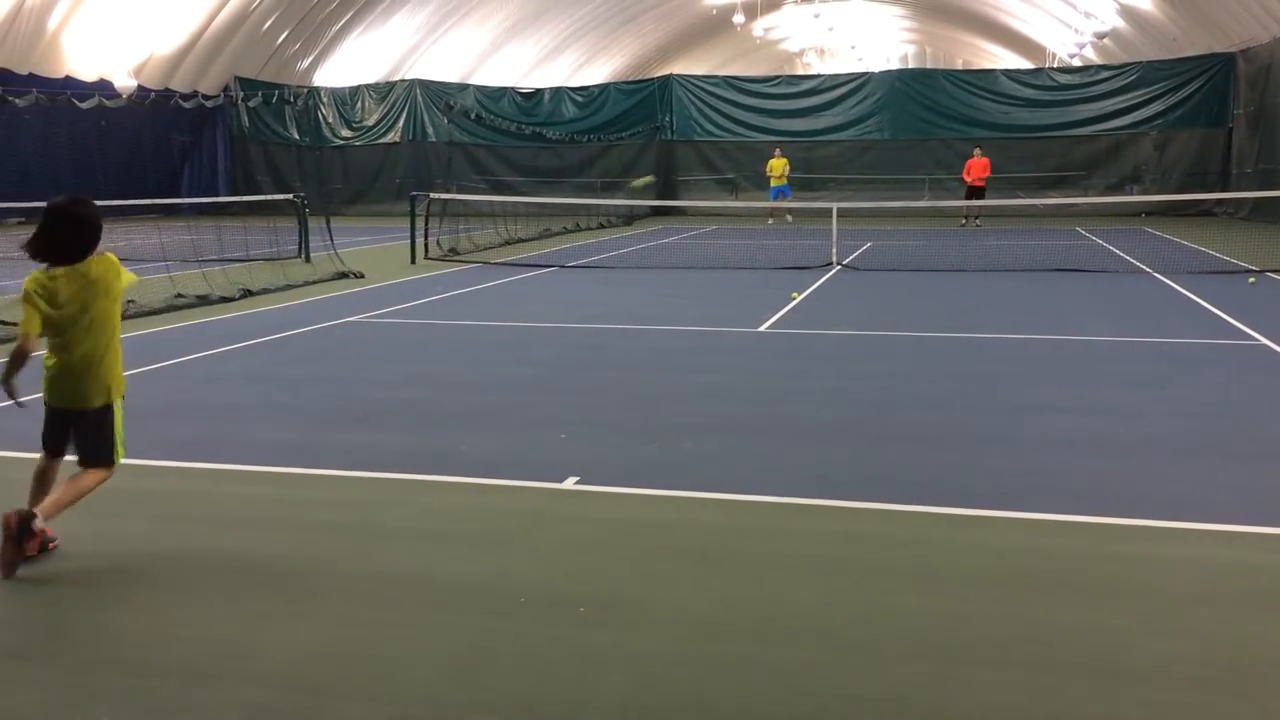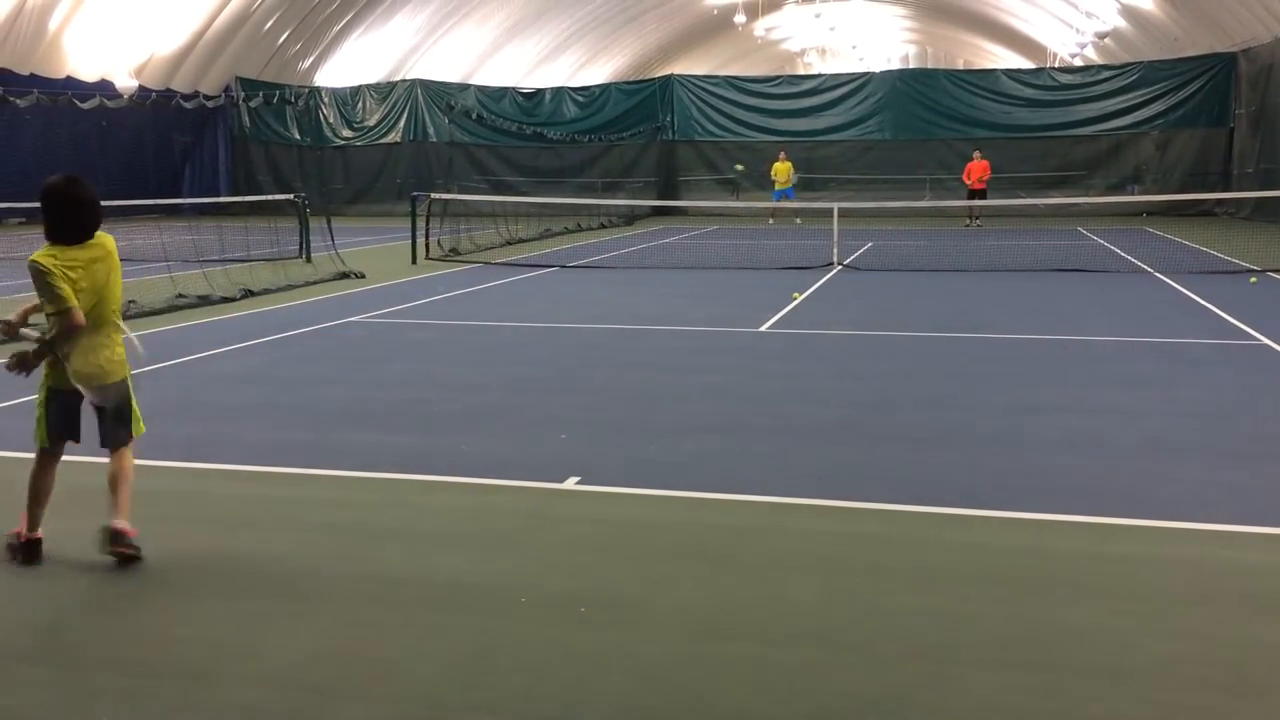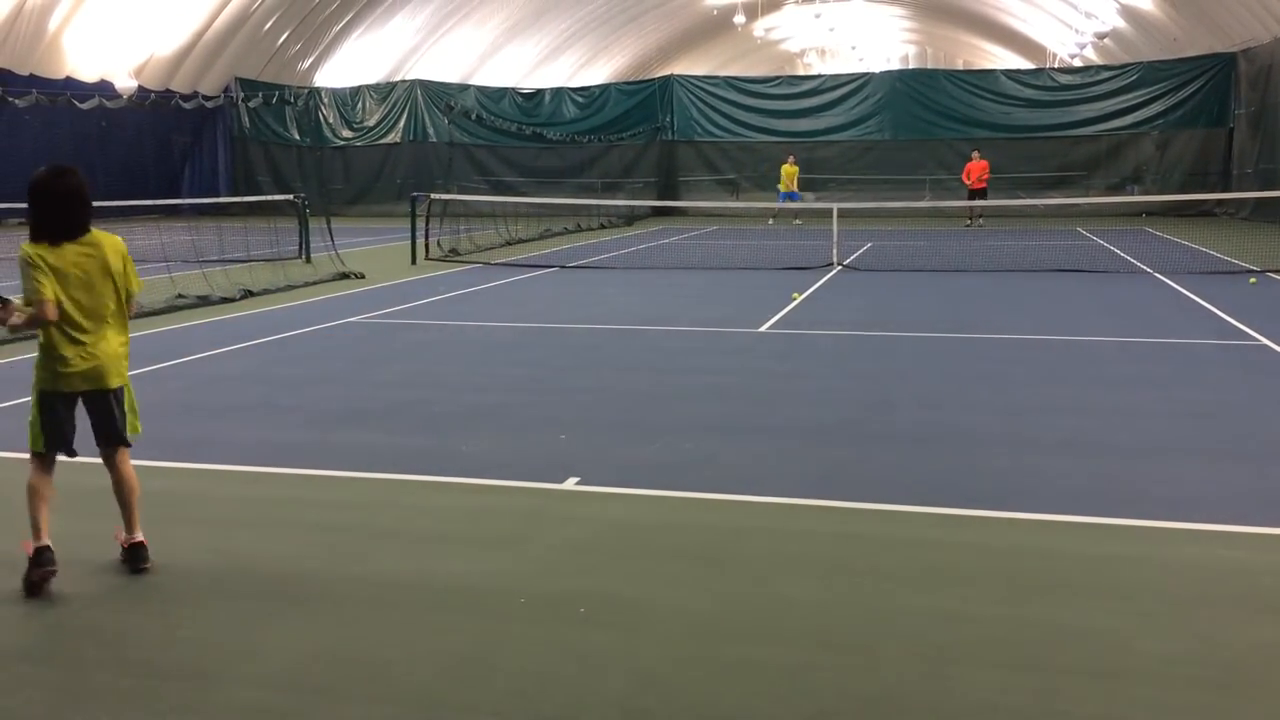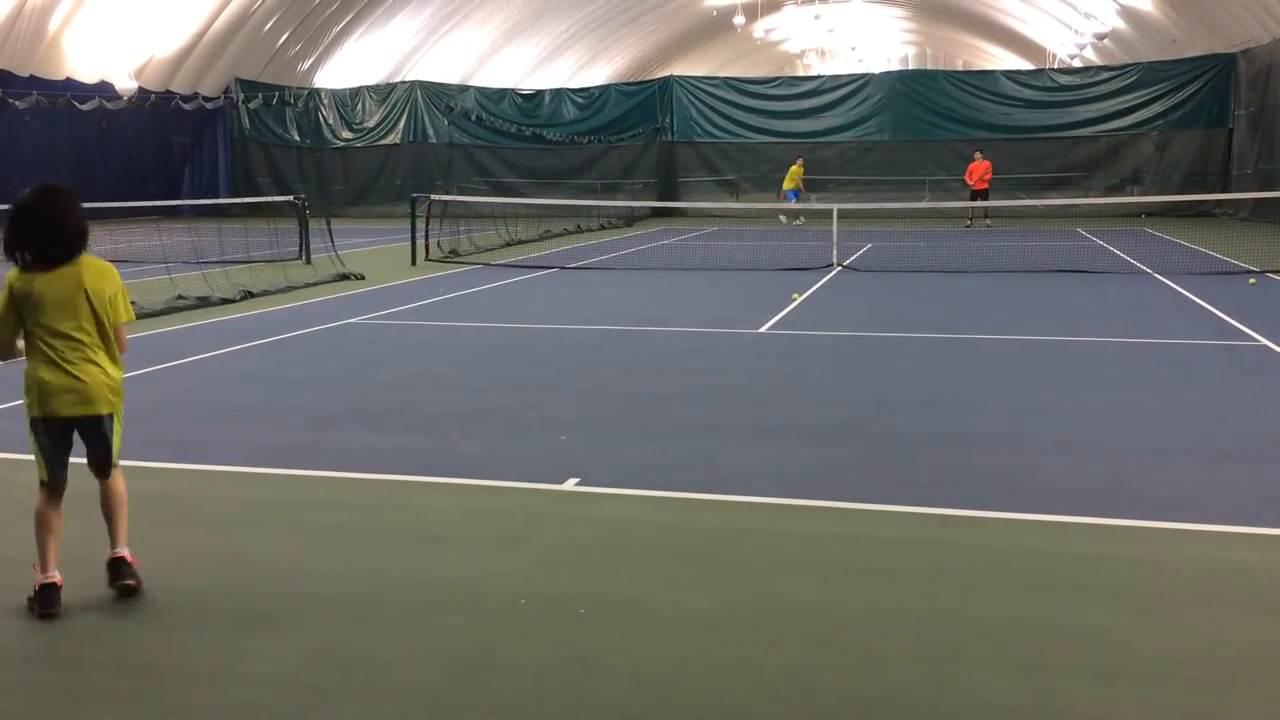
dt=0.2s
person 1, frame 1
left shoulder: (36, 286)
right shoulder: (108, 268)
left hip: (61, 388)
right hip: (100, 389)
left knee: (52, 455)
right knee: (98, 468)
person 1, frame 2
left shoulder: (44, 262)
right shoulder: (107, 246)
left elbow: (74, 321)
left wrist: (35, 356)
left hip: (66, 372)
right hip: (110, 367)
left knee: (48, 453)
right knee: (121, 449)
right ankle: (119, 527)
person 1, frame 3
right shoulder: (114, 247)
left elbow: (46, 315)
right elbow: (128, 308)
left hip: (58, 372)
right hip: (108, 369)
left knee: (42, 461)
right knee: (117, 455)
left ankle: (41, 549)
right ankle: (135, 541)
person 1, frame 4
right shoulder: (105, 274)
right elbow: (120, 344)
left hip: (48, 397)
right hip: (100, 393)
left knee: (51, 489)
right knee: (108, 473)
left ankle: (48, 582)
right ankle: (120, 558)
